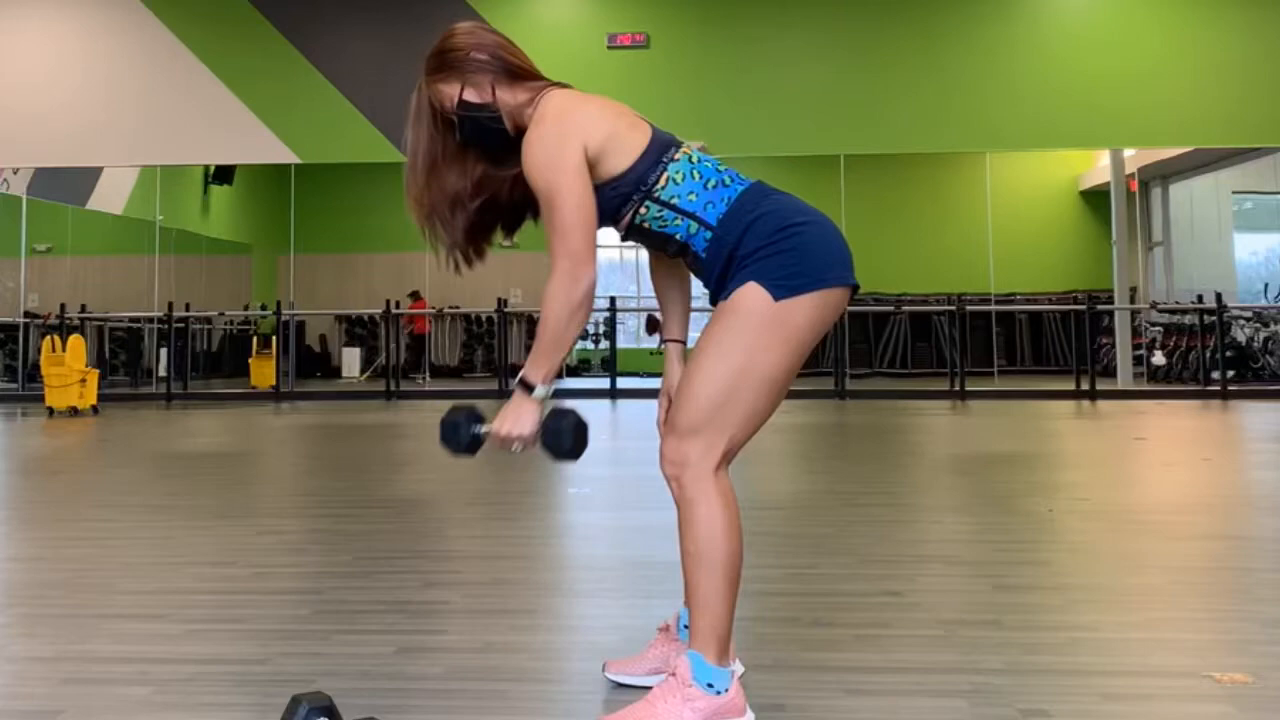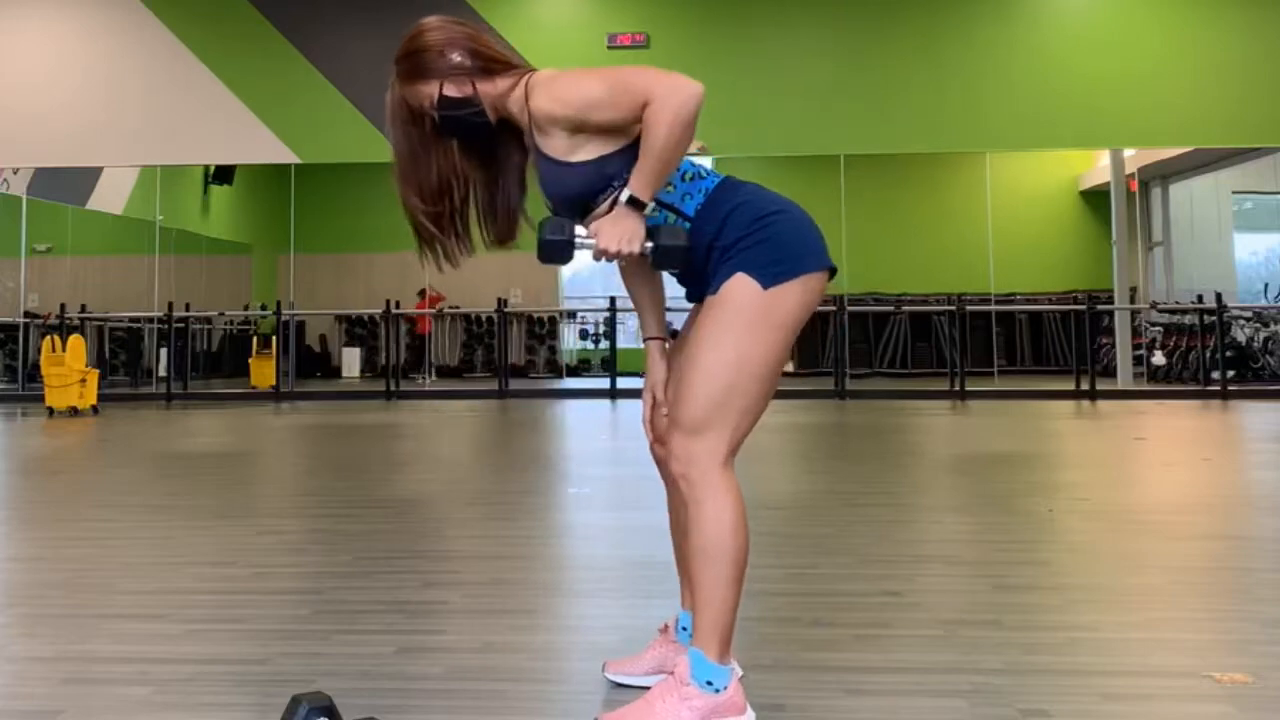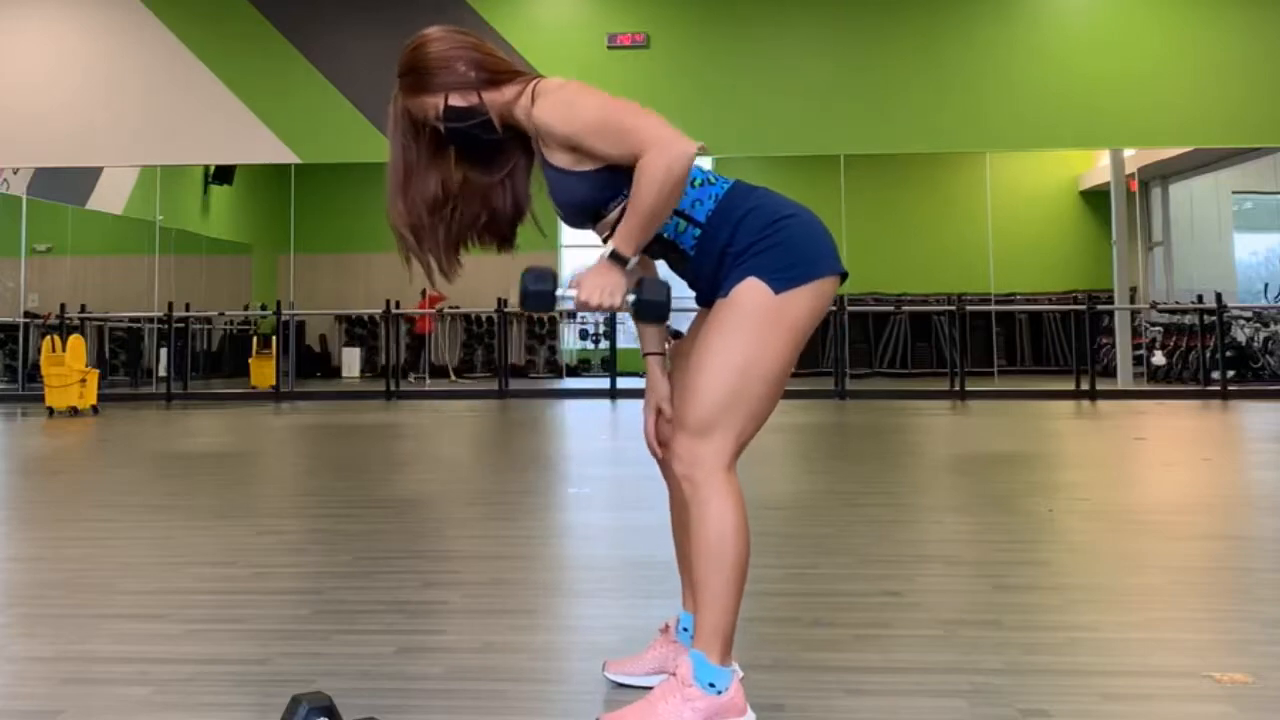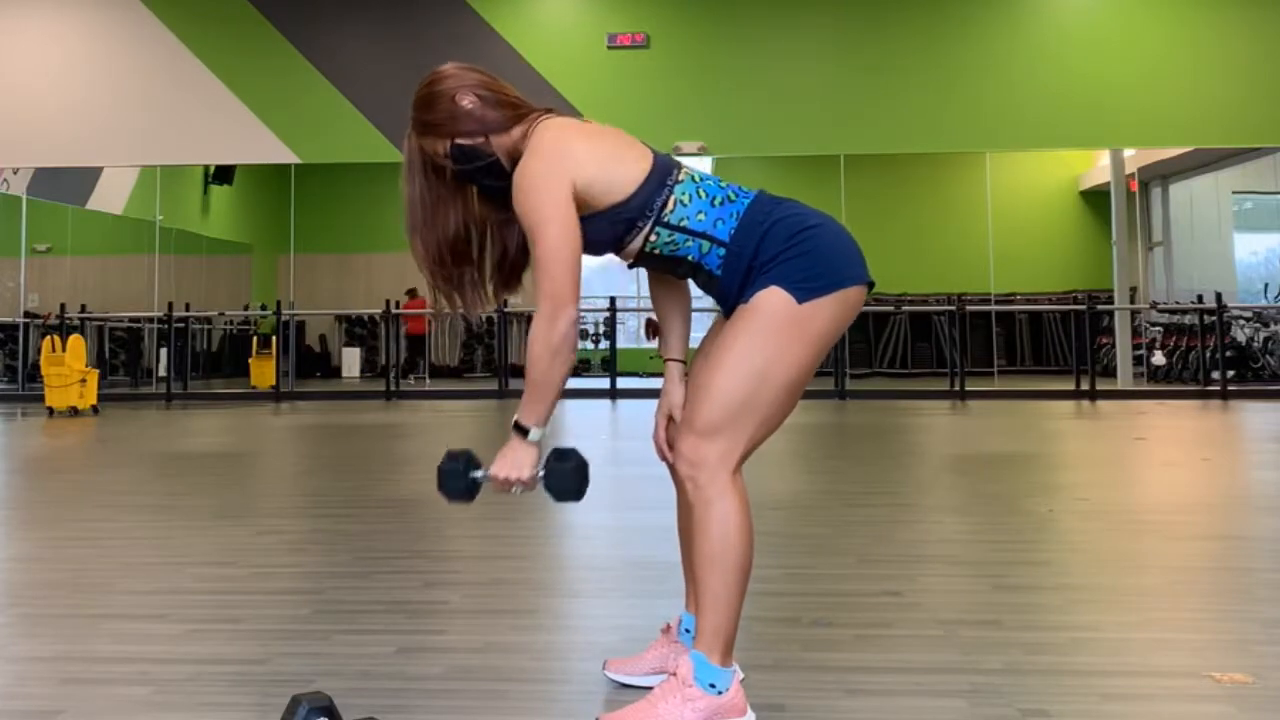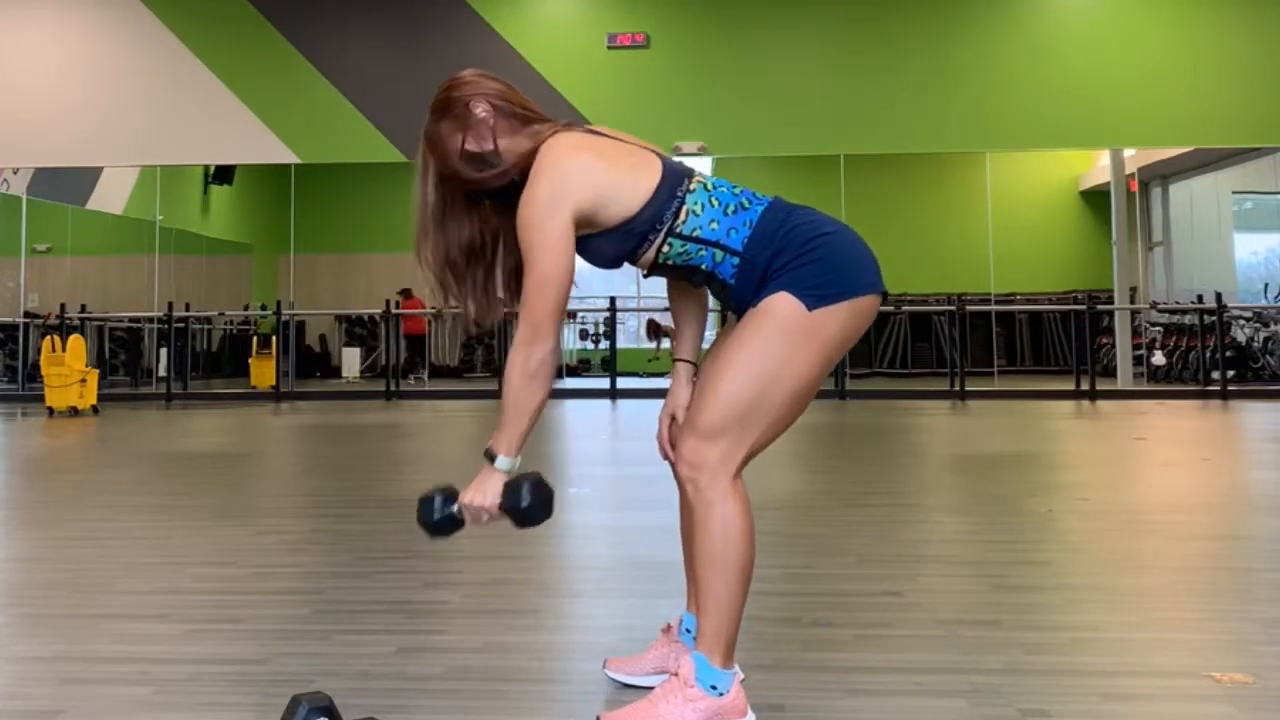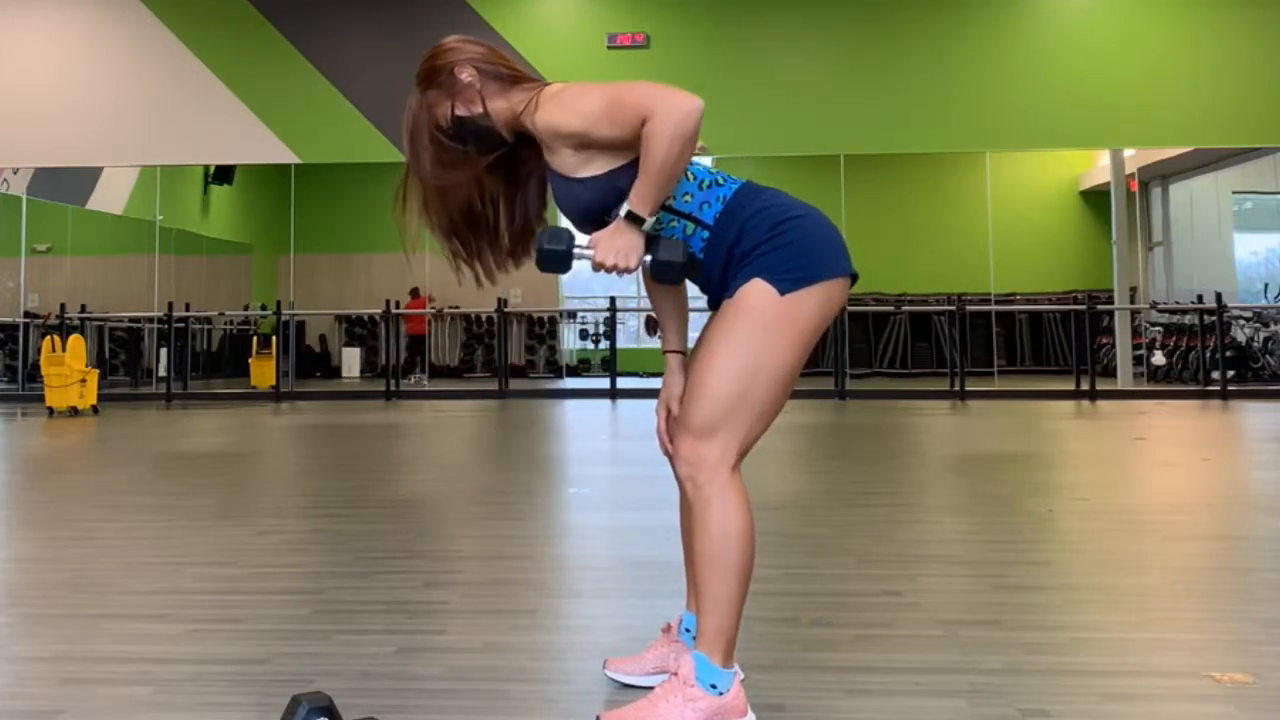
dt=0.5s
person 1, frame 1
left shoulder: (549, 128)
right shoulder: (568, 121)
left elbow: (575, 275)
left wrist: (528, 390)
right wrist: (676, 353)
left hip: (787, 260)
right hip: (783, 260)
left knee: (691, 457)
right knee: (690, 452)
right ankle: (694, 635)
person 1, frame 2
left shoulder: (549, 97)
right shoulder: (527, 133)
left elbow: (680, 94)
right elbow: (630, 242)
left wrist: (631, 208)
right wrist: (657, 350)
left hip: (763, 248)
right hip: (742, 259)
left knee: (696, 454)
right knee: (674, 449)
right ankle: (692, 636)
person 1, frame 3
left shoulder: (550, 105)
right shoulder: (532, 139)
left elbow: (672, 154)
right elbow: (638, 239)
left wrist: (612, 265)
right wrist: (657, 363)
left hip: (777, 254)
right hip: (755, 263)
left knee: (699, 455)
right knee: (677, 450)
right ankle: (693, 636)
person 1, frame 4
left shoulder: (541, 162)
right shoulder: (565, 147)
left elbow: (558, 317)
right elbow: (664, 249)
left wrist: (526, 434)
right wrist: (675, 374)
left hip: (803, 264)
right hip: (788, 268)
left knee: (704, 456)
right knee: (692, 450)
right ankle: (694, 637)
person 1, frame 5
left shoulder: (548, 180)
right shoulder: (579, 155)
left elbow: (537, 340)
left wrist: (498, 464)
right wrist: (685, 373)
left hip: (817, 271)
right hip: (808, 270)
left knee: (706, 459)
right knee: (696, 453)
right ankle: (695, 639)
person 1, frame 6
left shoulder: (553, 111)
right shoulder: (539, 146)
left elbow: (680, 109)
right elbow: (663, 246)
left wrist: (630, 222)
right wrist: (675, 361)
left hip: (783, 254)
right hip: (776, 257)
left knee: (704, 455)
right knee: (693, 452)
right ankle: (694, 638)
